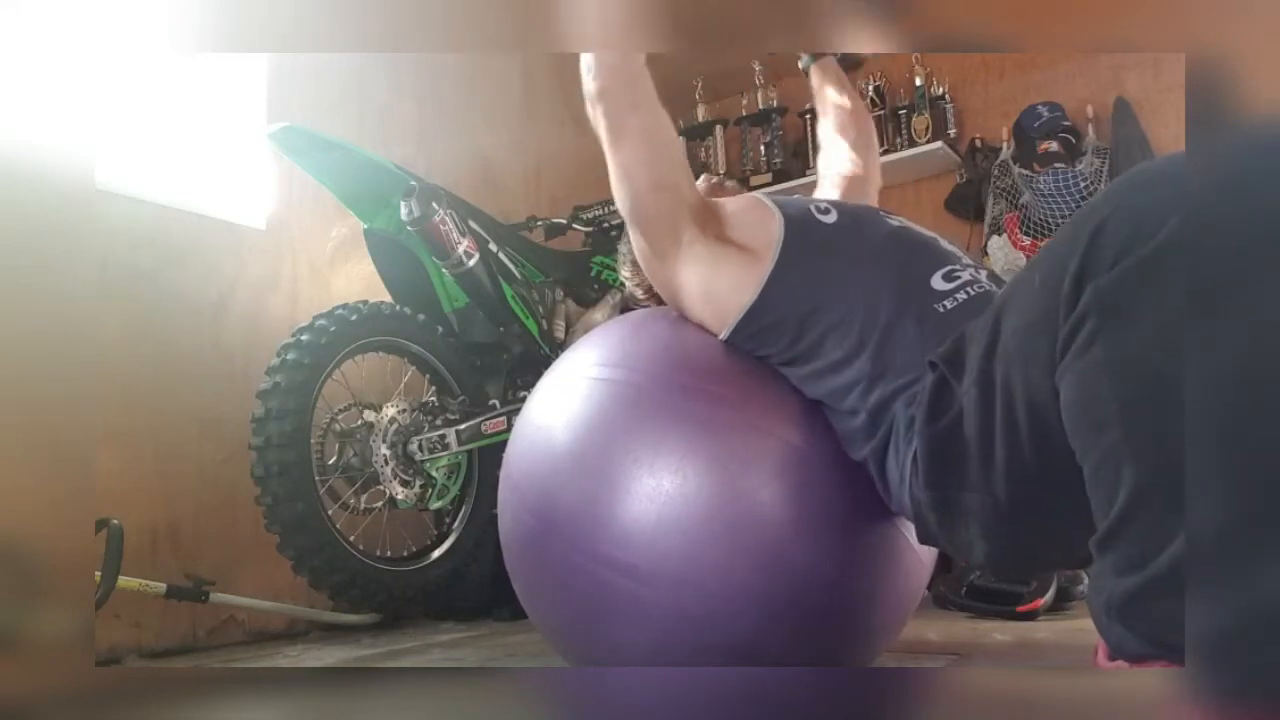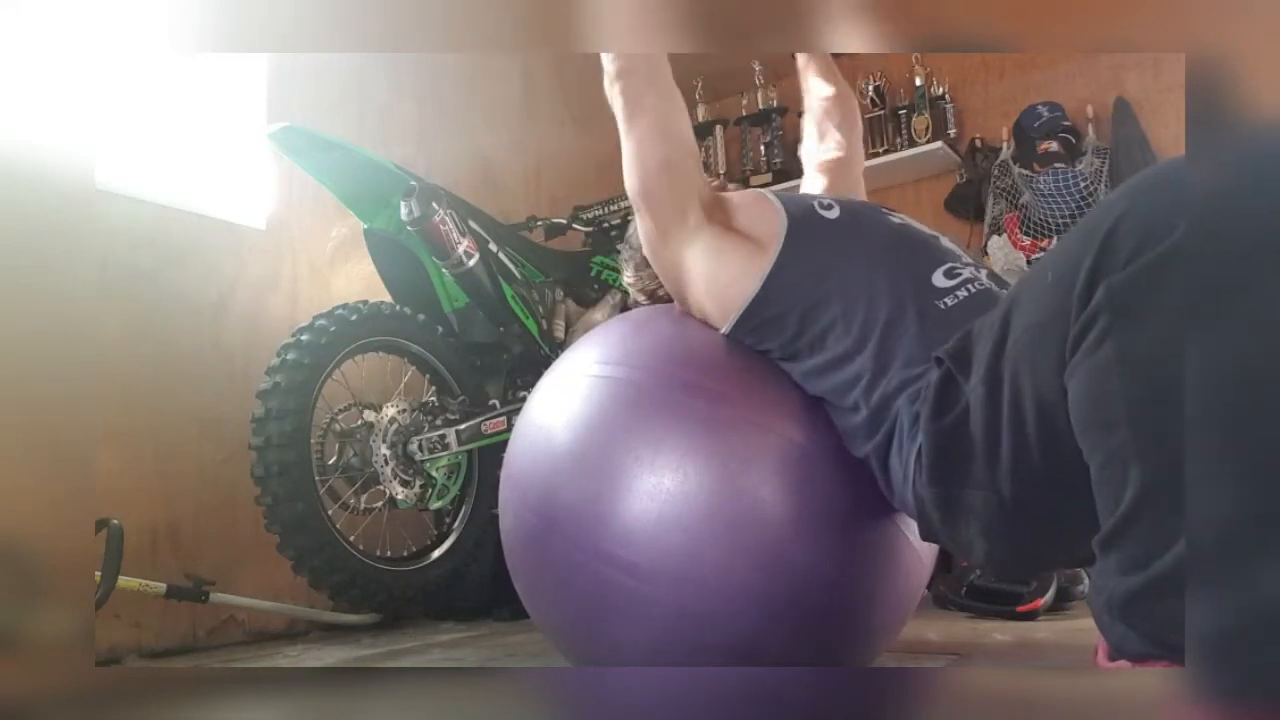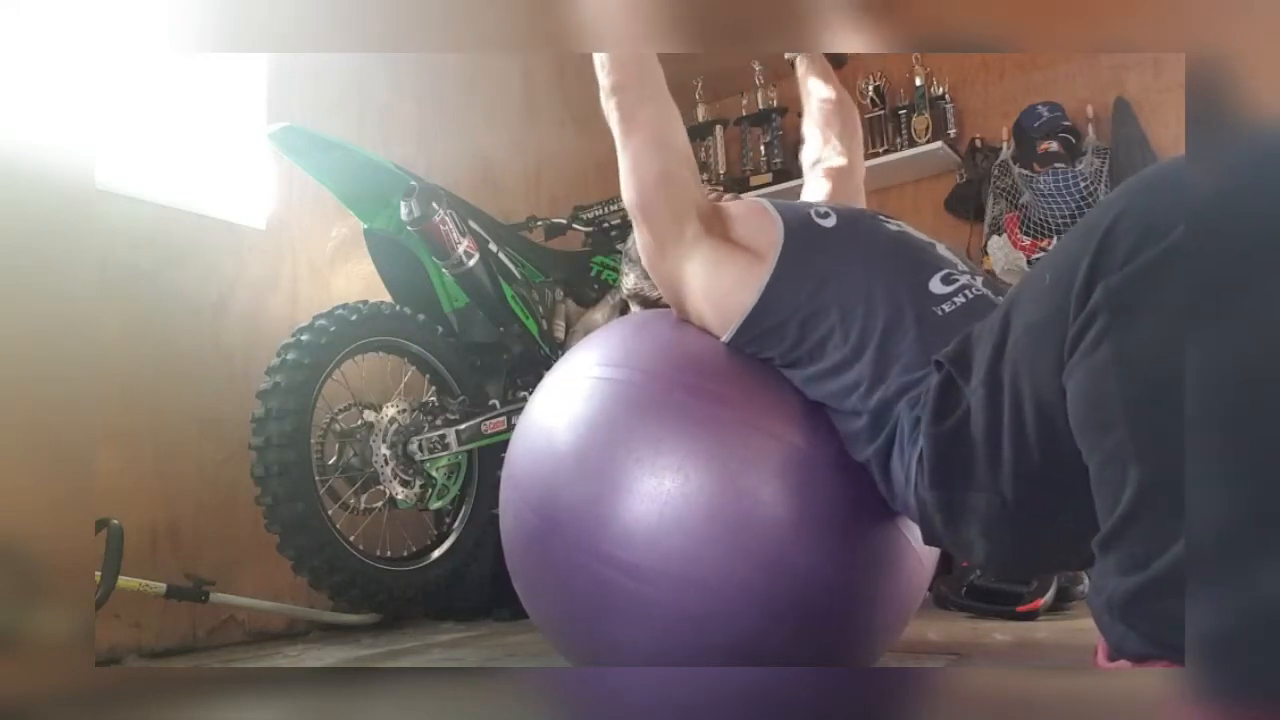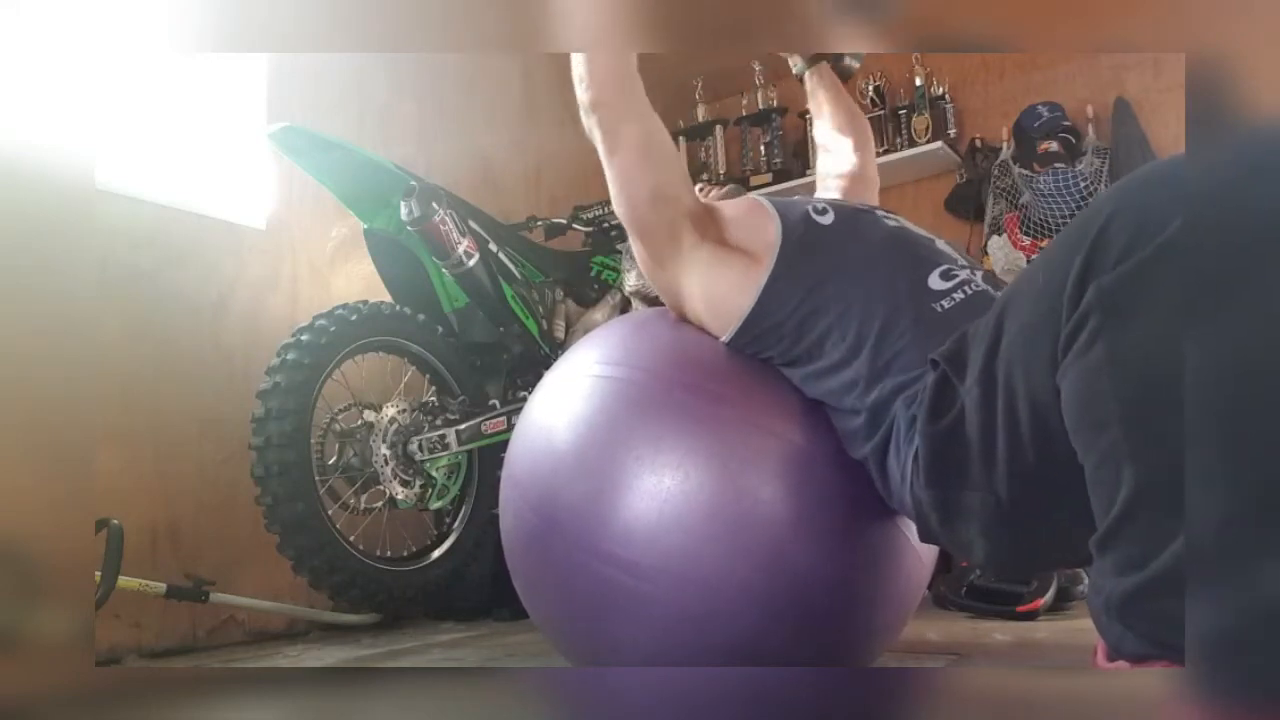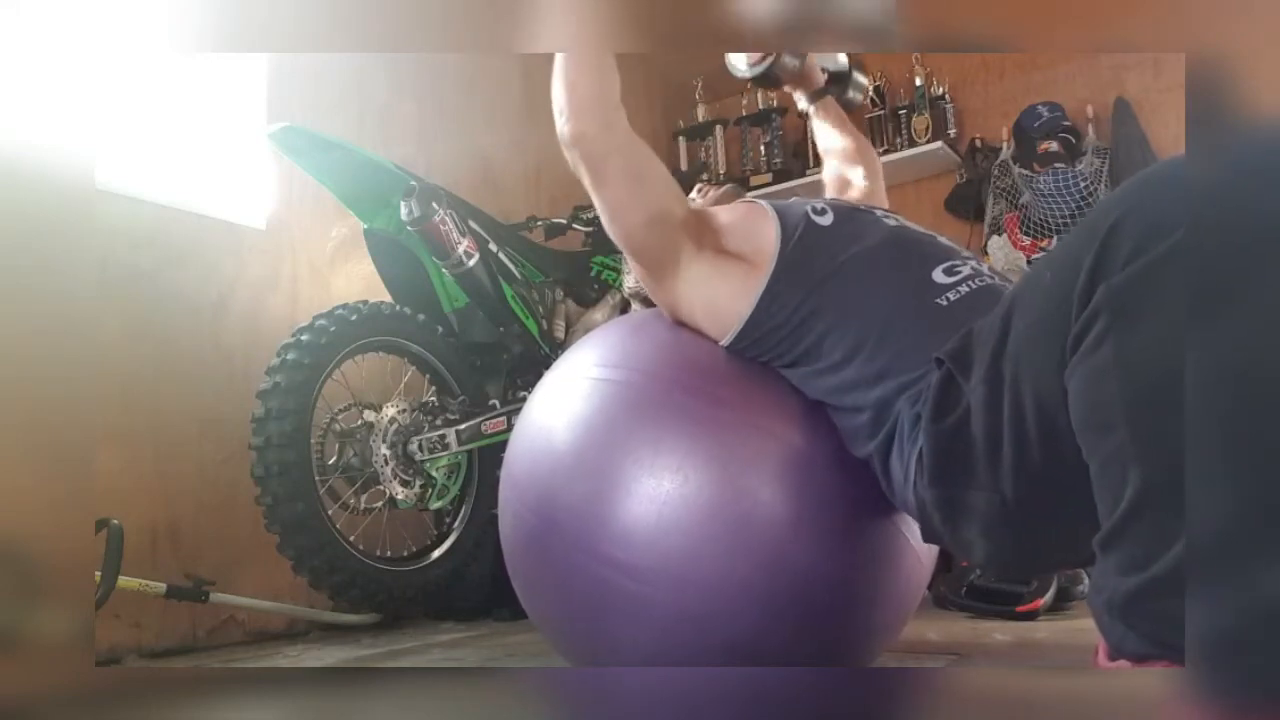
dt=0.2s
person 1, frame 1
left shoulder: (808, 222)
right shoulder: (689, 247)
left elbow: (851, 149)
right elbow: (615, 103)
left wrist: (818, 61)
right hip: (962, 435)
right ankle: (1153, 642)
person 1, frame 2
right shoulder: (691, 240)
left elbow: (833, 131)
right elbow: (633, 83)
left wrist: (808, 53)
right hip: (964, 431)
right knee: (1169, 209)
right ankle: (1153, 643)
person 1, frame 3
left shoulder: (808, 224)
right shoulder: (691, 249)
left elbow: (835, 144)
right elbow: (629, 96)
left wrist: (806, 55)
right hip: (966, 432)
right knee: (1161, 213)
right ankle: (1151, 643)
person 1, frame 4
left shoulder: (800, 232)
right shoulder: (690, 252)
left elbow: (850, 149)
right elbow: (608, 105)
left wrist: (810, 63)
right hip: (964, 433)
right knee: (1159, 209)
right ankle: (1151, 645)
person 1, frame 5
left shoulder: (806, 232)
right shoulder: (690, 266)
left elbow: (857, 165)
right elbow: (590, 134)
left wrist: (812, 93)
right hip: (963, 423)
right knee: (1175, 206)
right ankle: (1151, 643)
